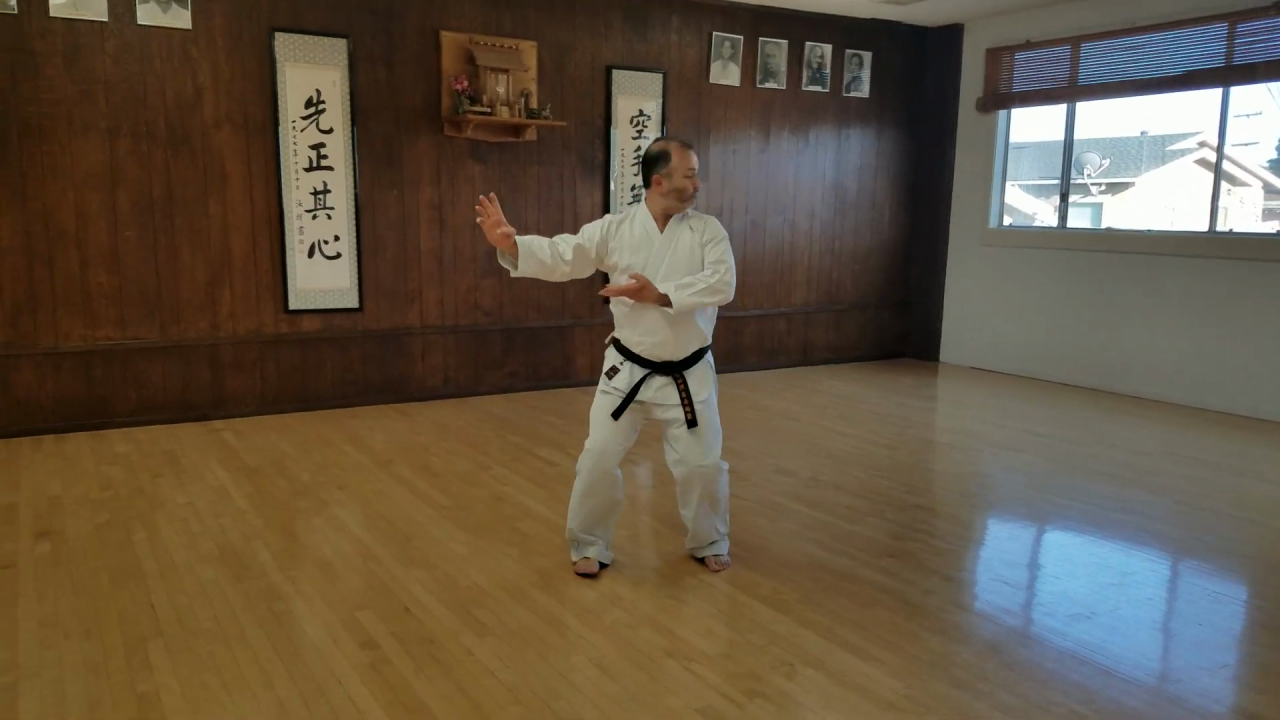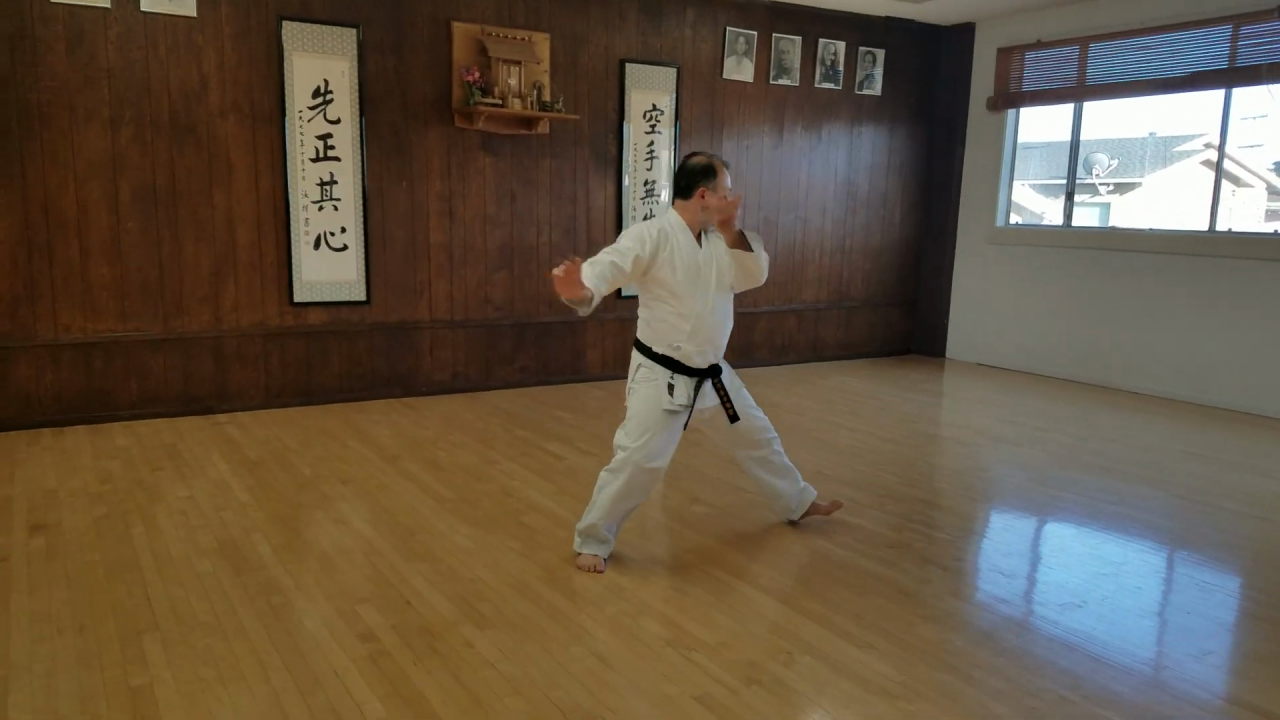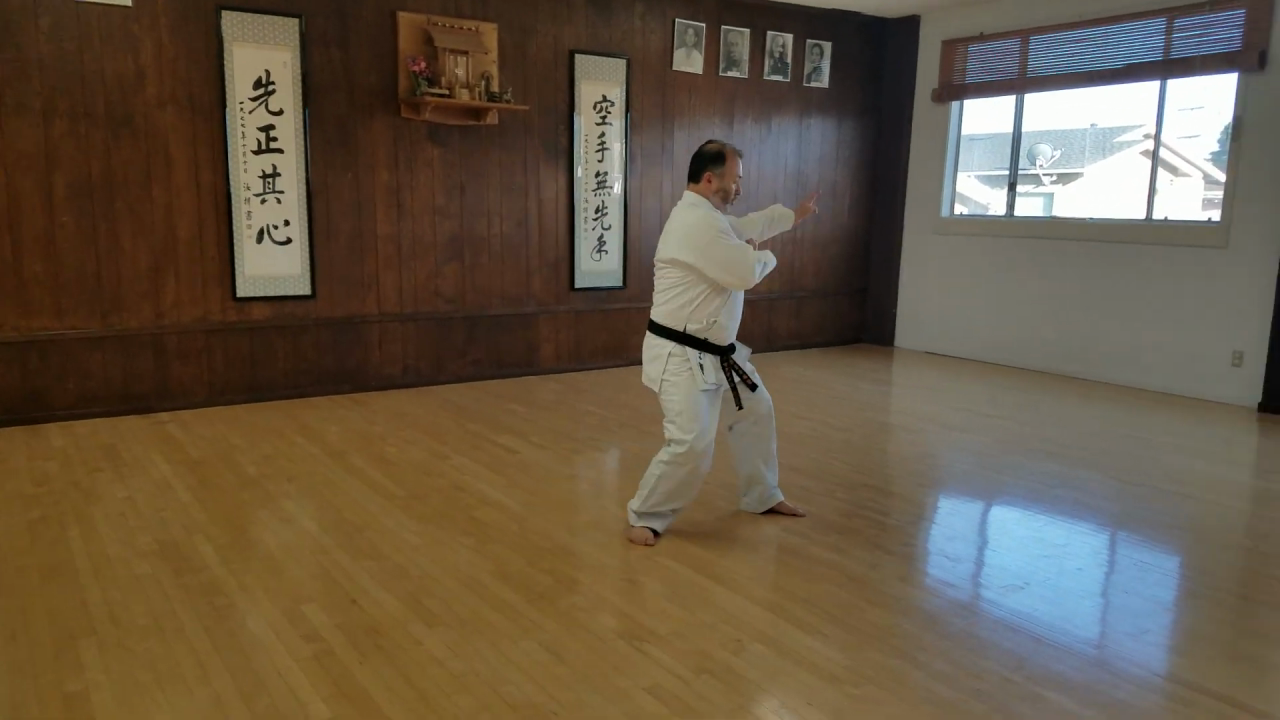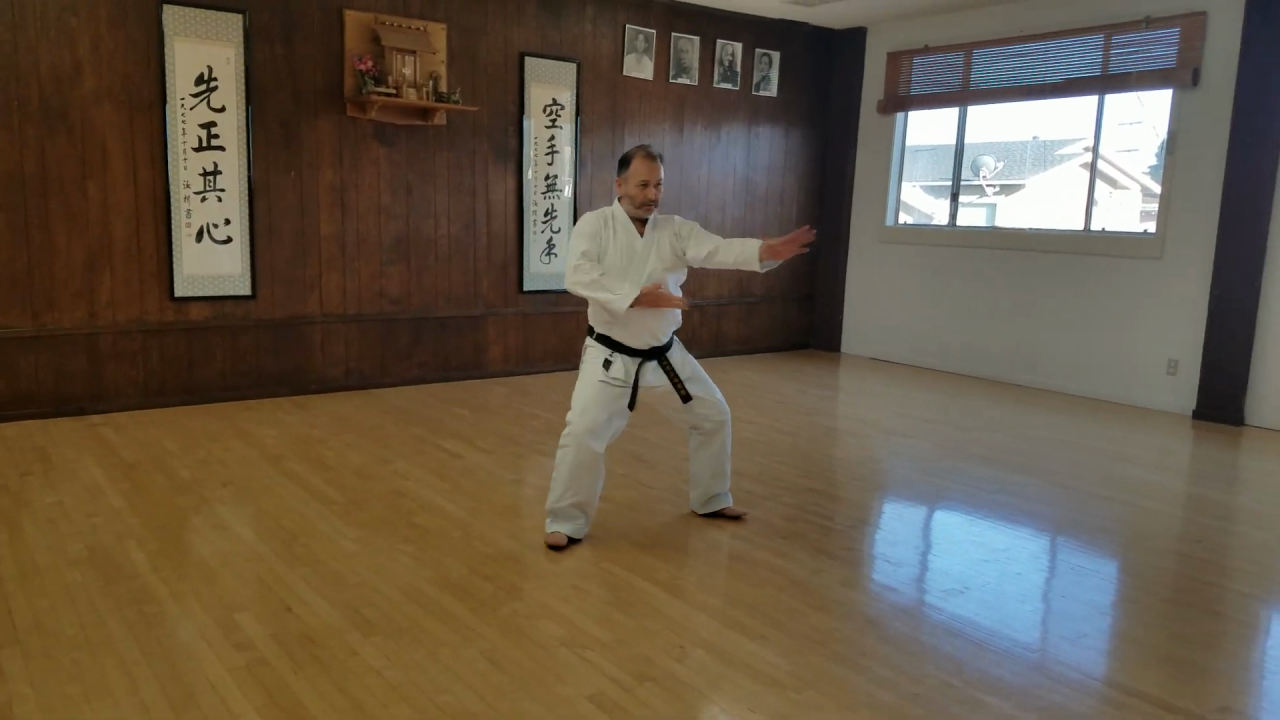
dt=0.4s
person 1, frame 1
left shoulder: (708, 229)
right shoulder: (614, 229)
left elbow: (722, 284)
right elbow: (560, 257)
left wrist: (658, 294)
right wrist: (510, 242)
left hip: (687, 373)
right hip: (628, 369)
left knee: (701, 463)
right knee: (599, 458)
left ankle: (709, 543)
right ankle: (589, 547)
person 1, frame 2
left shoulder: (723, 237)
right shoulder: (650, 236)
left elbow: (753, 275)
right elbow: (609, 265)
left wrist: (732, 234)
right wrist: (580, 288)
left hip: (712, 371)
right hip: (664, 375)
left knee: (755, 434)
right knee: (638, 460)
left ankle: (796, 502)
right ankle: (592, 541)
person 1, frame 3
left shoulder: (709, 216)
right shoulder: (697, 223)
left elbow: (743, 228)
right elbow: (744, 271)
left wrist: (794, 214)
right wrist: (763, 255)
left hip: (714, 351)
right hip: (681, 355)
left knee: (757, 412)
right knee: (691, 443)
left ankle: (761, 496)
right ankle: (646, 515)
person 1, frame 4
left shoulder: (676, 229)
right shoulder: (594, 224)
left elbow: (719, 250)
right elbow: (578, 273)
left wrist: (768, 250)
right wrist: (636, 296)
left hip: (663, 354)
right hip: (610, 357)
left knee: (712, 416)
right knee: (583, 433)
left ankle: (710, 499)
right ankle: (565, 521)
